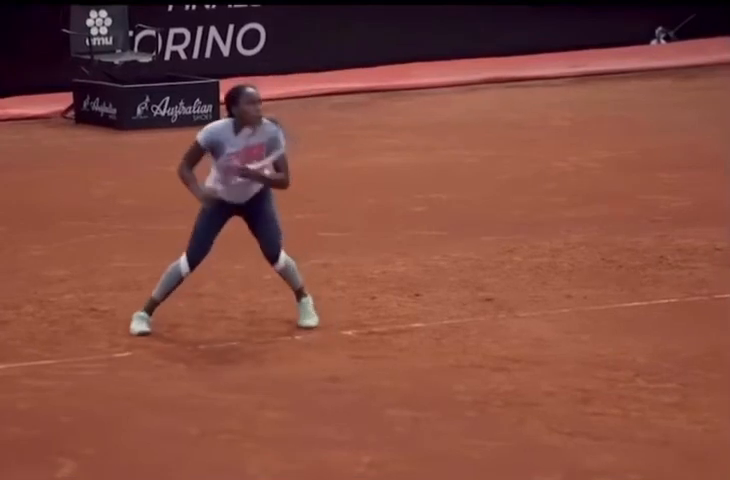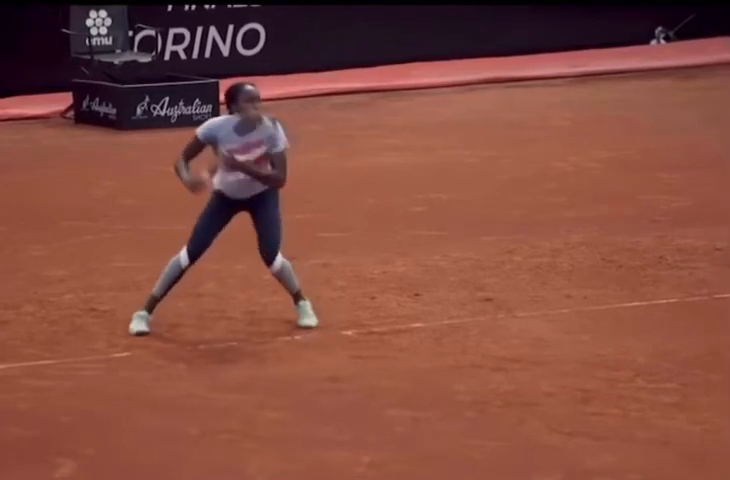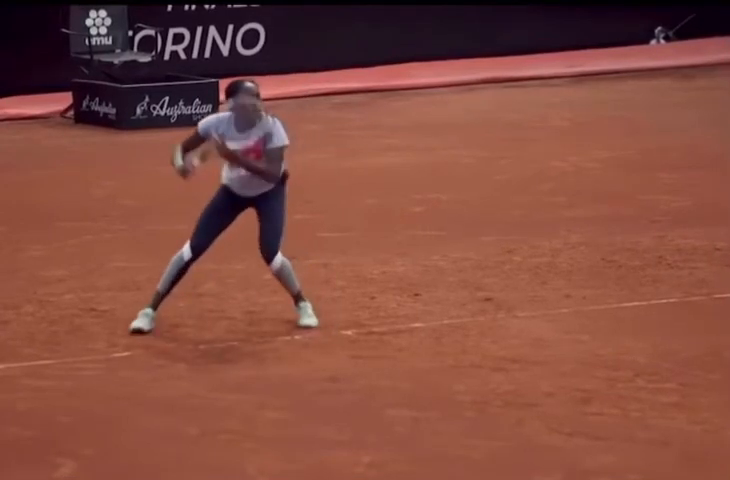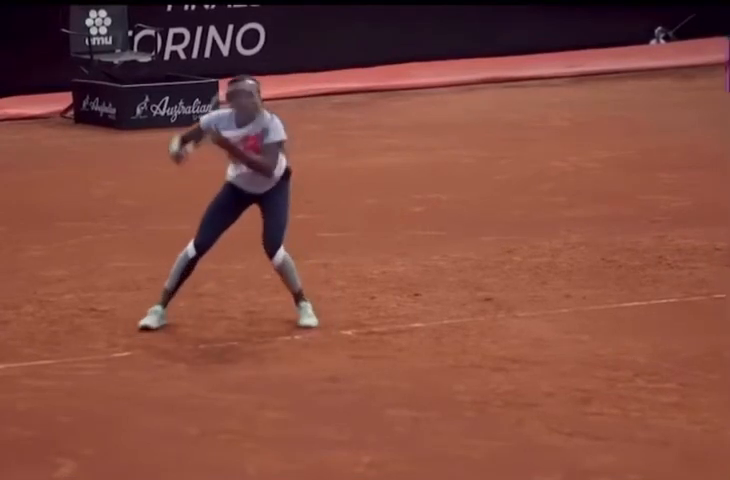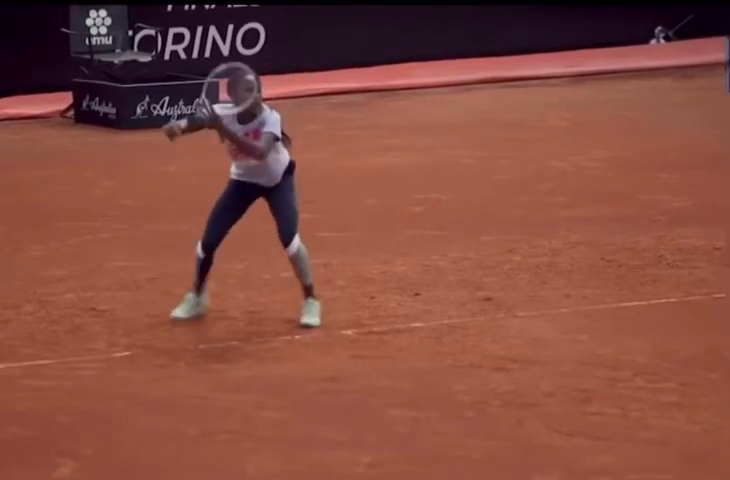
dt=0.5s
person 1, frame 1
left shoulder: (272, 132)
right shoulder: (216, 132)
left elbow: (284, 181)
right elbow: (185, 167)
left wrist: (252, 174)
right wrist: (196, 189)
left hip: (256, 197)
right hip: (219, 199)
left knee: (274, 254)
right knee: (191, 258)
left ankle: (304, 301)
right ankle: (145, 313)
person 1, frame 2
left shoulder: (271, 129)
right shoulder: (216, 127)
left elbow: (280, 179)
right elbow: (182, 159)
left wrist: (242, 166)
right wrist: (187, 178)
left hip: (262, 195)
right hip: (225, 195)
left knee: (270, 255)
right knee: (191, 252)
left ankle: (302, 304)
right ankle: (145, 312)
person 1, frame 3
left shoulder: (271, 127)
right shoulder: (217, 123)
left elbow: (274, 174)
right elbow: (182, 148)
left wrist: (234, 156)
right wrist: (182, 163)
left hip: (269, 192)
right hip: (233, 190)
left knee: (270, 253)
right knee: (193, 248)
left ankle: (302, 305)
right ankle: (150, 310)
person 1, frame 4
left shoulder: (270, 123)
right shoulder: (219, 119)
left elbow: (268, 168)
right elbow: (181, 139)
left wrist: (230, 148)
right wrist: (177, 149)
left hip: (273, 187)
right hip: (238, 186)
left knee: (273, 248)
right knee: (198, 245)
left ankle: (303, 304)
right ankle: (160, 308)
person 1, frame 5
left shoulder: (270, 117)
right shoulder: (220, 114)
left elbow: (260, 152)
right elbow: (182, 125)
left wrist: (222, 128)
right wrist: (174, 128)
left hip: (278, 180)
right hip: (243, 181)
left knee: (288, 239)
right knee: (208, 242)
left ankle: (311, 301)
right ankle: (196, 298)
